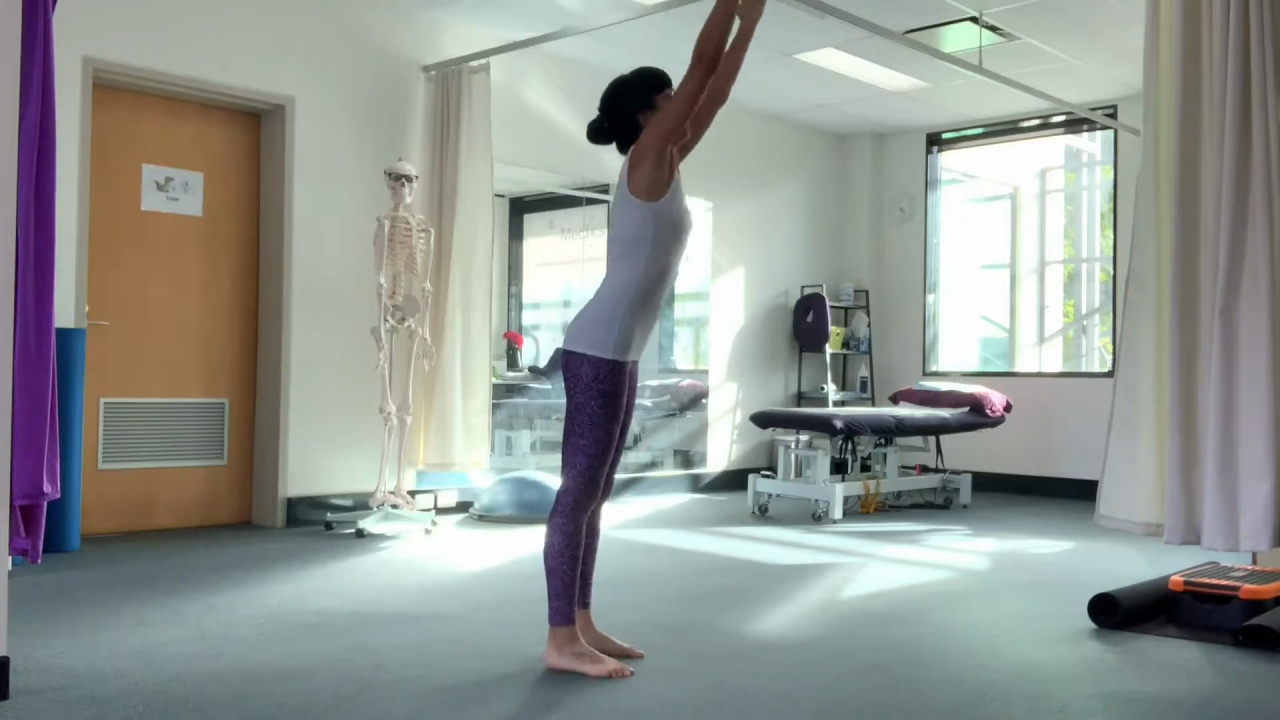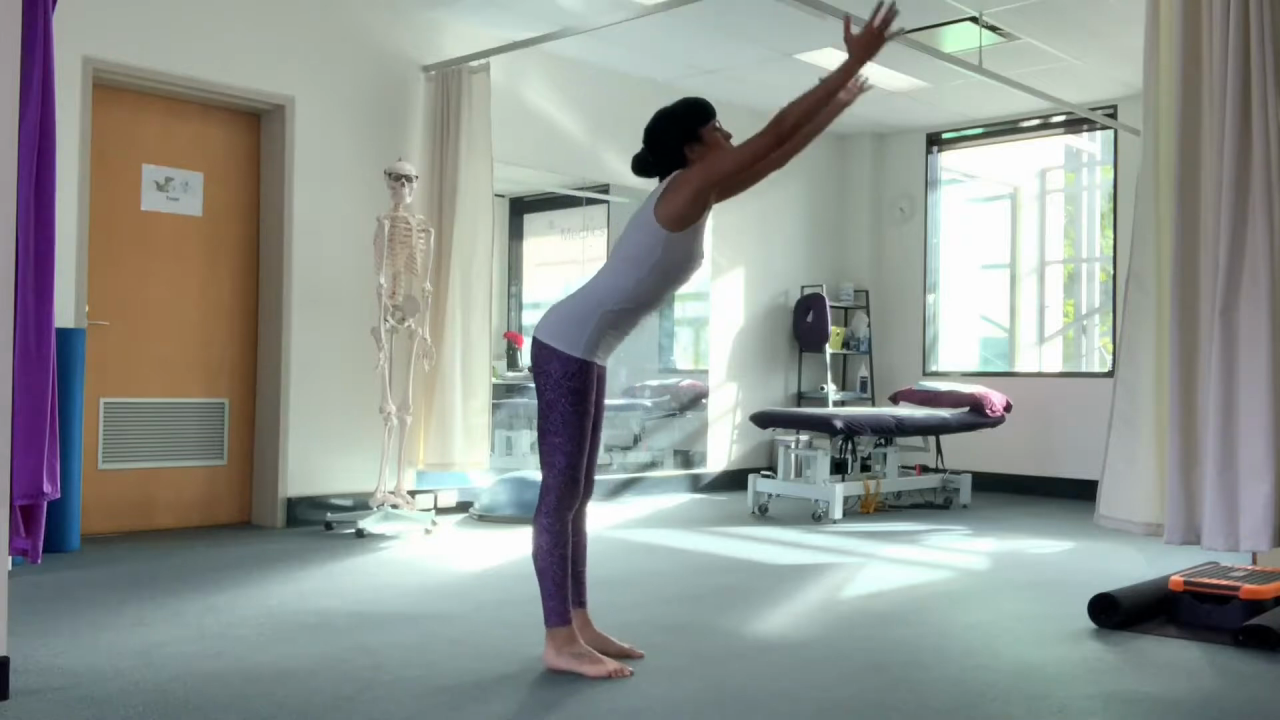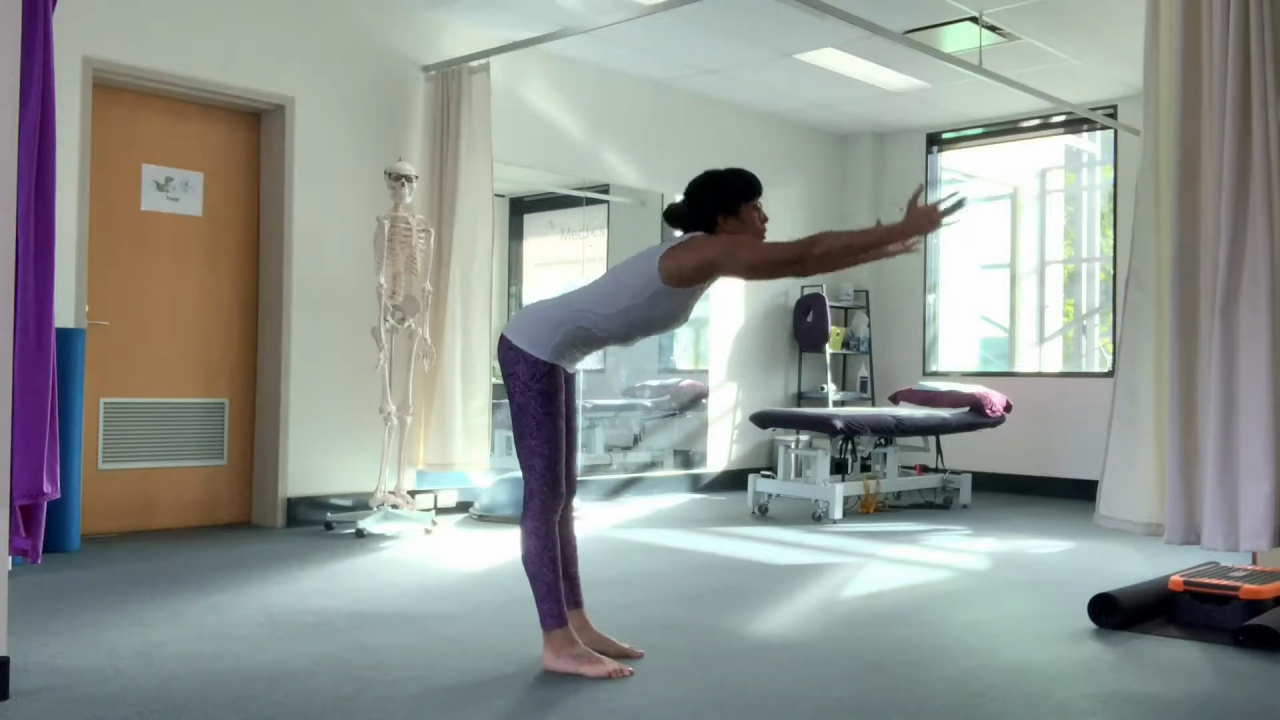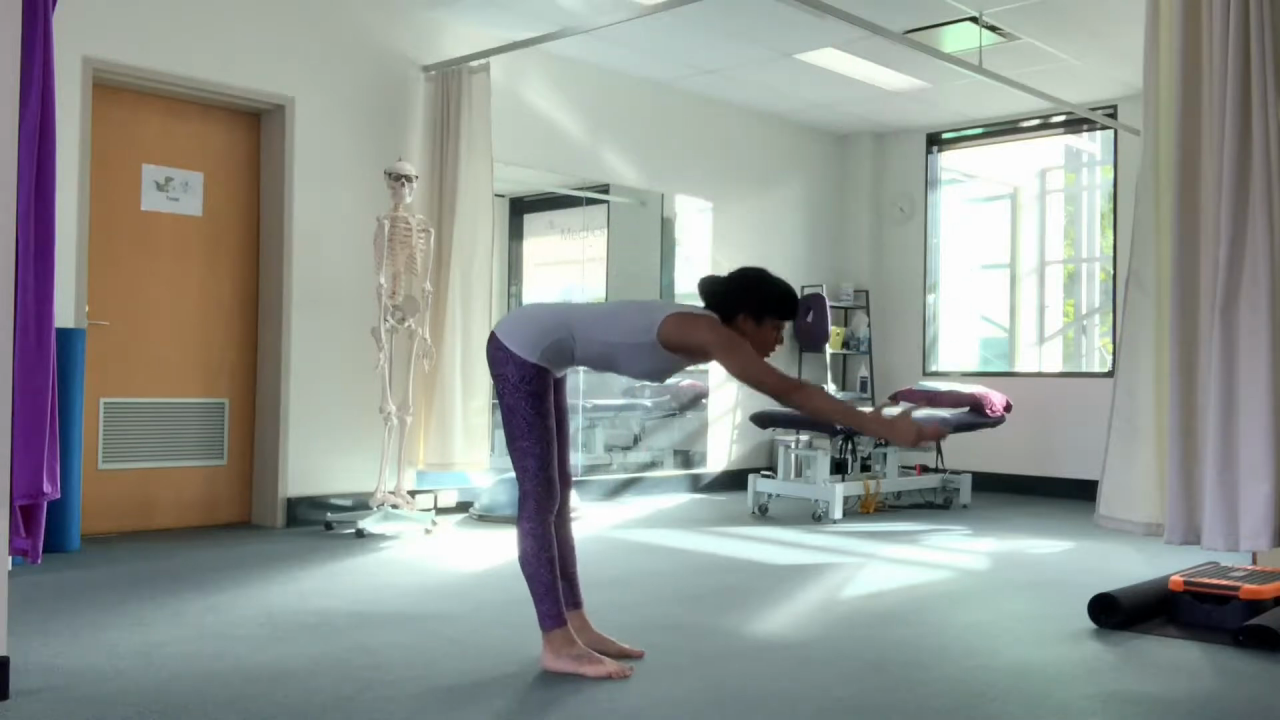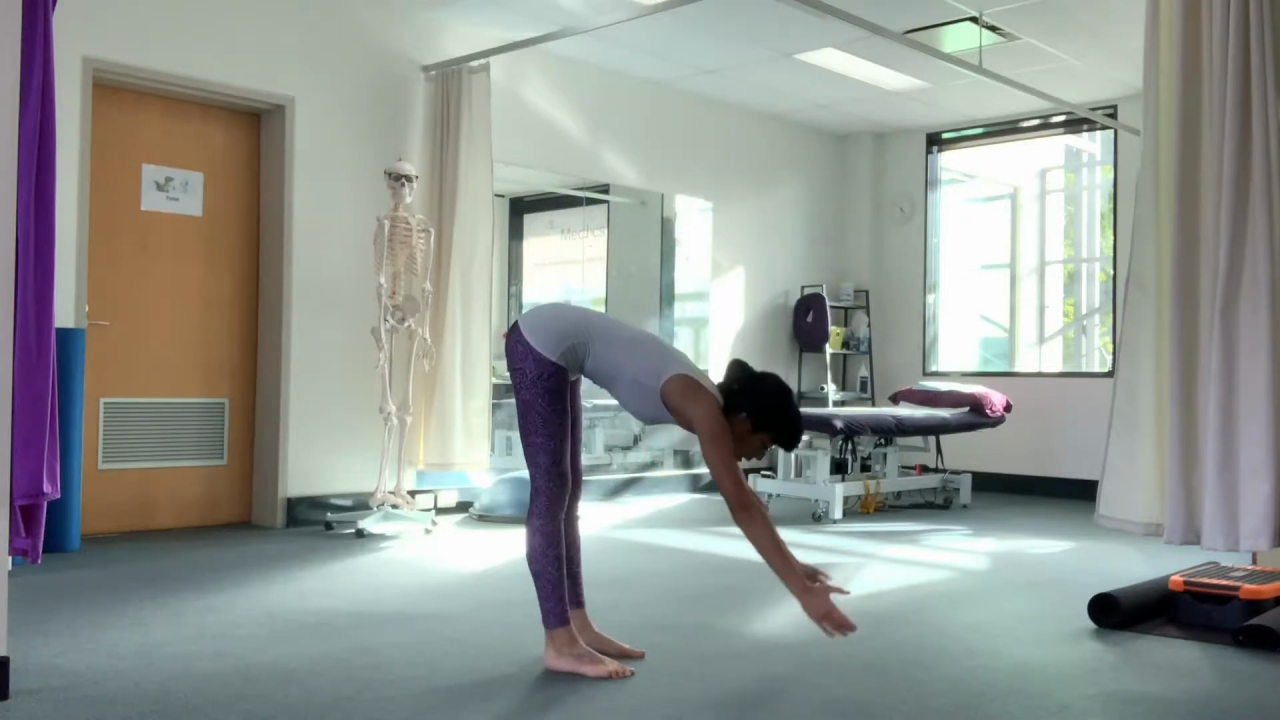
dt=0.2s
person 1, frame 1
left shoulder: (663, 165)
right shoulder: (647, 159)
left elbow: (713, 90)
right elbow: (704, 69)
left hip: (614, 353)
right hip: (598, 352)
left knee: (592, 496)
right knee: (580, 496)
left ankle: (579, 628)
right ankle: (563, 641)
person 1, frame 2
left shoulder: (697, 193)
right shoulder: (686, 189)
left elbow: (776, 149)
right elbow: (775, 133)
left wrist: (841, 97)
right wrist: (851, 62)
left hip: (583, 352)
right hip: (569, 347)
left knee: (572, 495)
right knee: (563, 496)
left ankle: (578, 622)
right ankle: (562, 642)
person 1, frame 3
left shoulder: (703, 256)
right shoulder: (703, 252)
left elbow: (799, 258)
right elbow: (804, 253)
left wrist: (882, 246)
right wrist: (900, 229)
left hip: (550, 352)
right hip: (536, 348)
left knee: (558, 496)
right knee: (545, 495)
left ankle: (575, 626)
right ankle: (558, 645)
person 1, frame 4
left shoulder: (707, 334)
right shoulder: (708, 332)
left elbow: (786, 389)
right elbow: (784, 389)
left wrist: (863, 420)
right wrist: (876, 424)
left hip: (542, 349)
right hip: (523, 348)
left knee: (555, 492)
right knee: (540, 496)
left ankle: (577, 626)
right ankle: (557, 645)
person 1, frame 5
left shoulder: (711, 406)
right shoulder: (704, 408)
left elbow: (743, 500)
right elbow: (742, 506)
left wrist: (792, 568)
right wrist: (800, 589)
left hip: (556, 344)
right hip: (543, 342)
left knee: (566, 491)
right knee: (552, 492)
left ankle: (579, 627)
right ankle: (559, 646)
